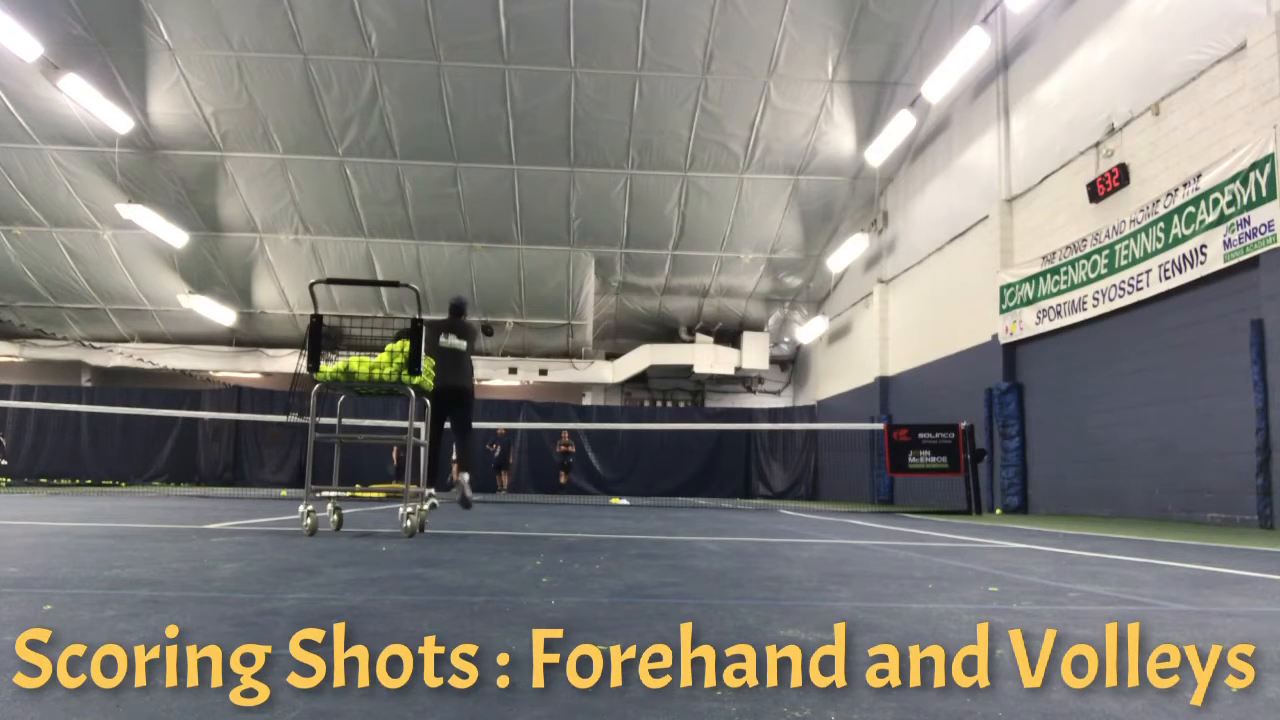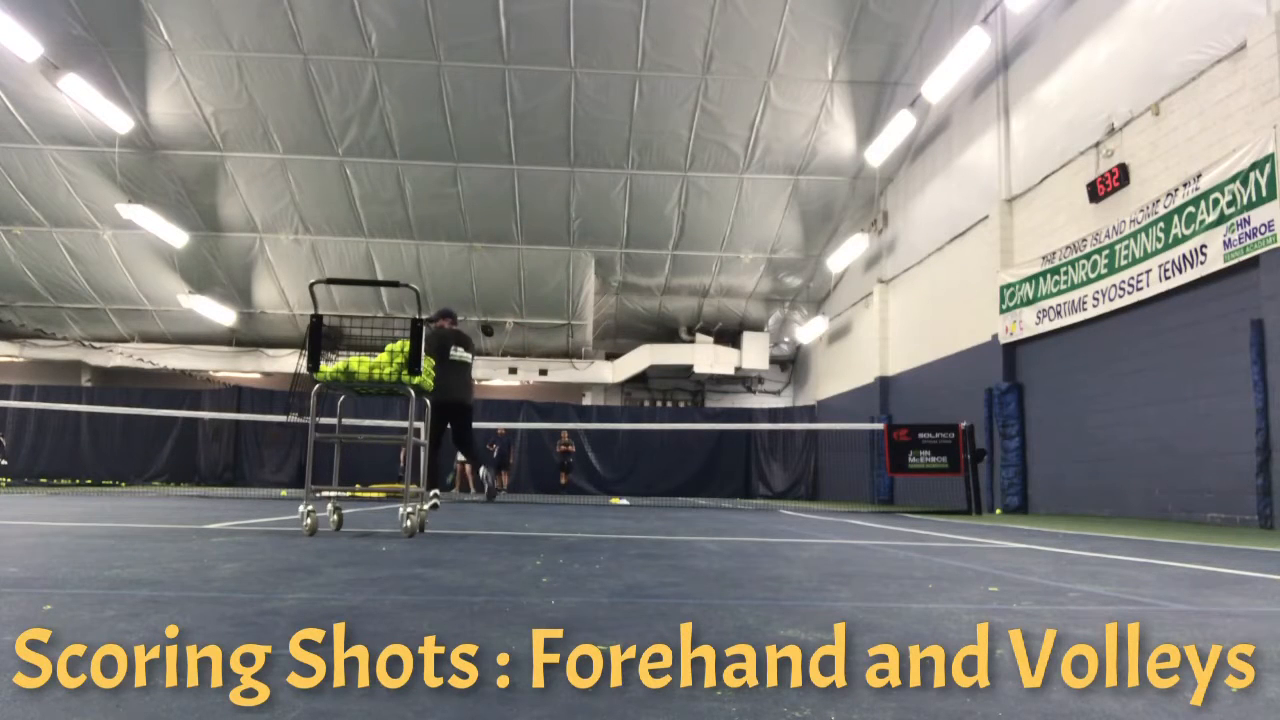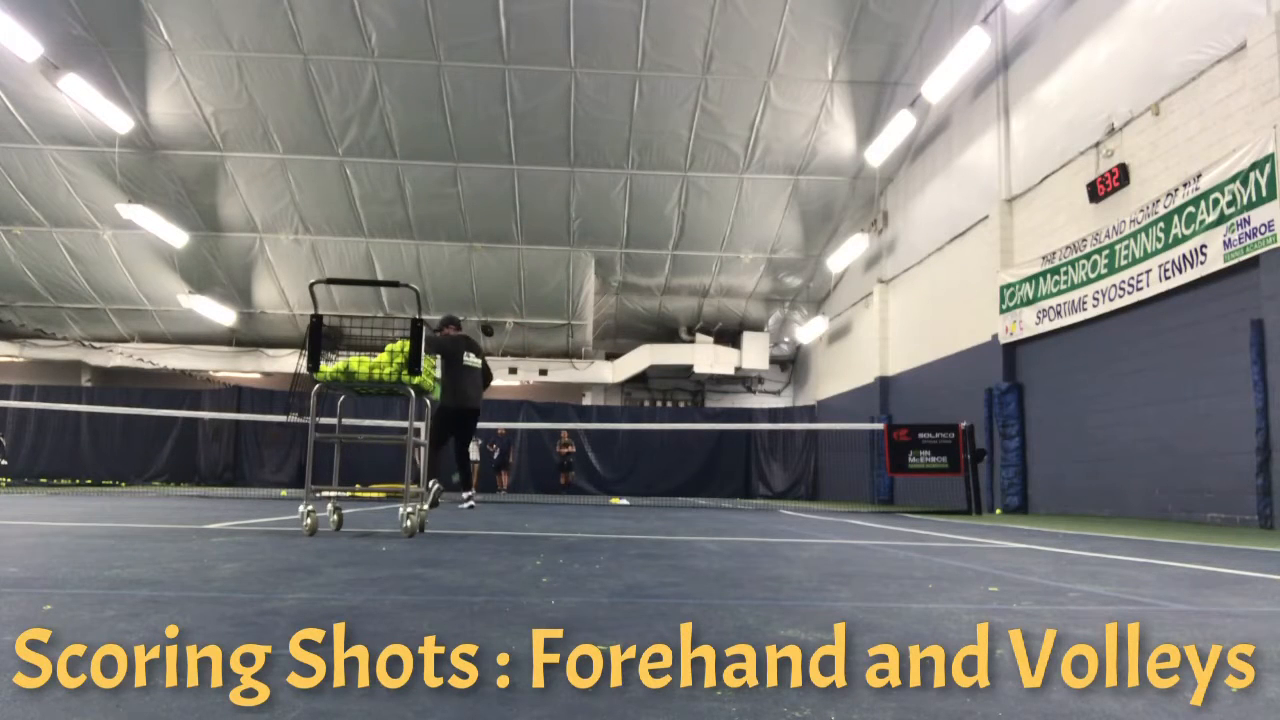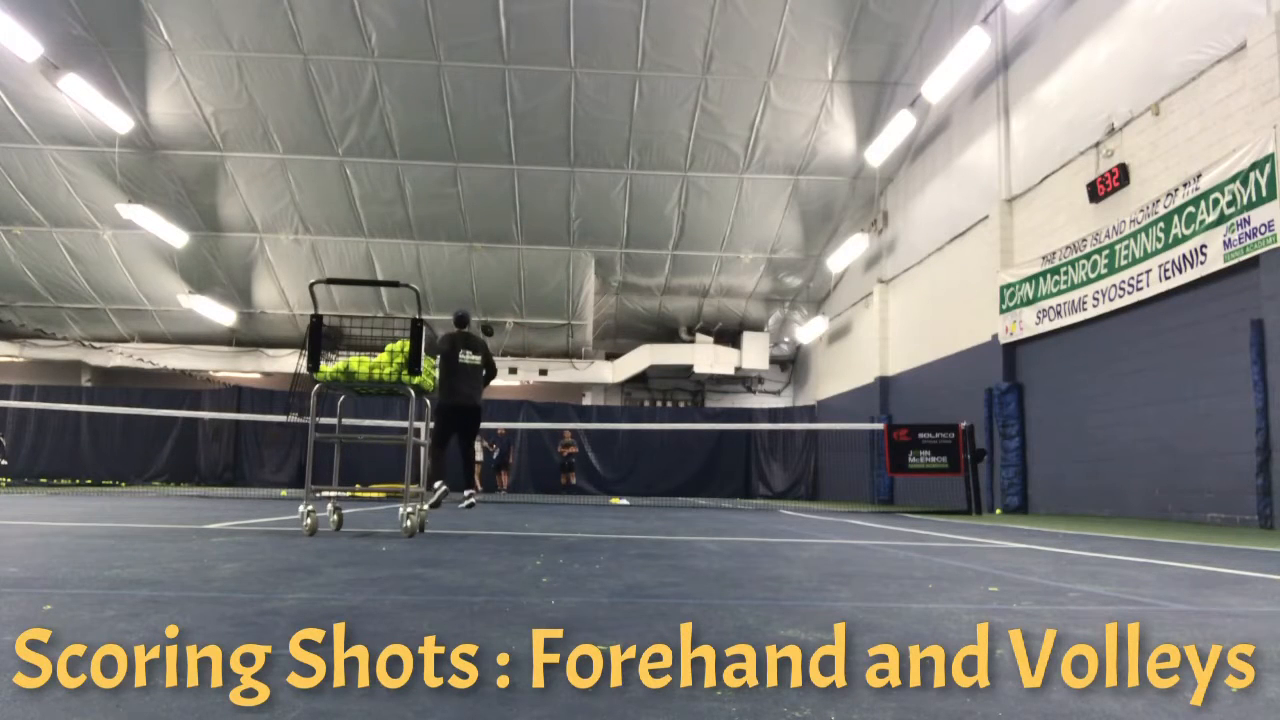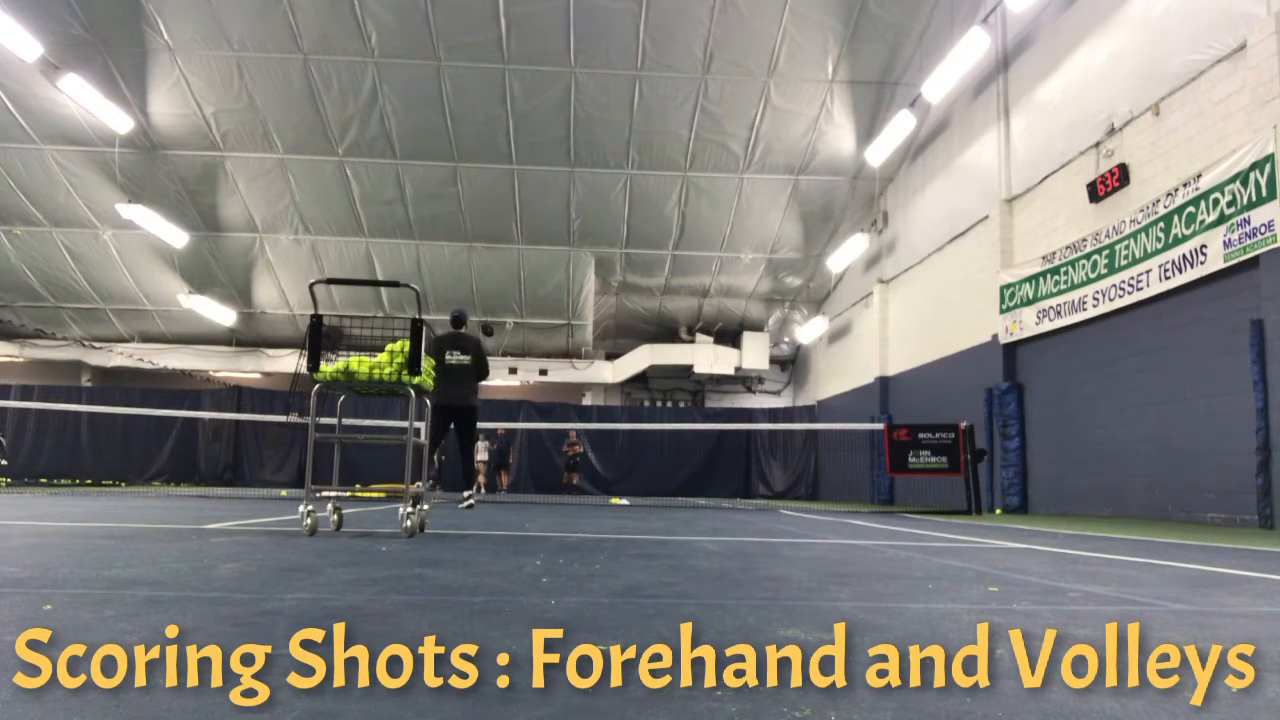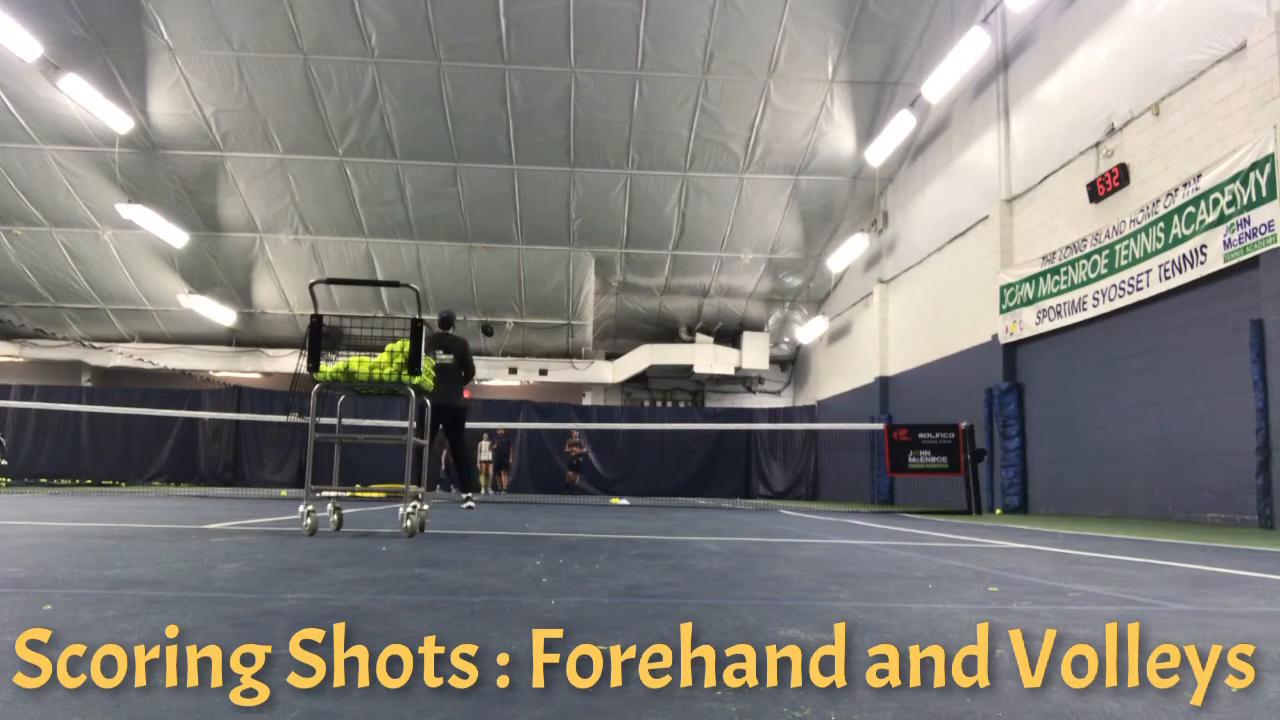
dt=0.3s
person 1, frame 1
left shoulder: (432, 327)
right shoulder: (470, 332)
left hip: (437, 388)
right hip: (462, 390)
left knee: (433, 441)
right knee: (462, 437)
left ankle: (430, 491)
right ankle: (463, 476)
person 1, frame 2
left shoulder: (437, 337)
right shoulder: (468, 342)
left elbow: (424, 355)
left hip: (440, 399)
right hip: (464, 400)
left knee: (432, 447)
right knee: (466, 443)
left ankle: (433, 493)
right ankle: (483, 470)
person 1, frame 3
left shoulder: (449, 342)
right shoulder: (476, 348)
left elbow: (425, 344)
right elbow: (488, 378)
left hip: (452, 404)
right hip: (473, 406)
left knee: (433, 445)
right knee: (461, 449)
left ankle: (433, 483)
right ankle: (468, 495)
person 1, frame 4
left shoulder: (449, 339)
right shoulder: (480, 343)
left elbow: (435, 354)
right elbow: (492, 371)
left hip: (450, 402)
right hip: (473, 404)
left knee: (437, 446)
right knee: (467, 448)
left ankle: (439, 484)
right ankle: (469, 493)
person 1, frame 5
left shoulder: (439, 341)
right shoulder: (475, 343)
right elbow: (484, 372)
left hip: (443, 402)
right hip: (467, 404)
left knee: (430, 447)
right knee: (467, 449)
right ankle: (468, 494)
person 1, frame 6
left shoulder: (425, 343)
right shoulder: (461, 344)
right elbow: (470, 372)
left hip: (429, 403)
right hip: (454, 404)
right knee: (459, 450)
right ankle: (468, 495)
